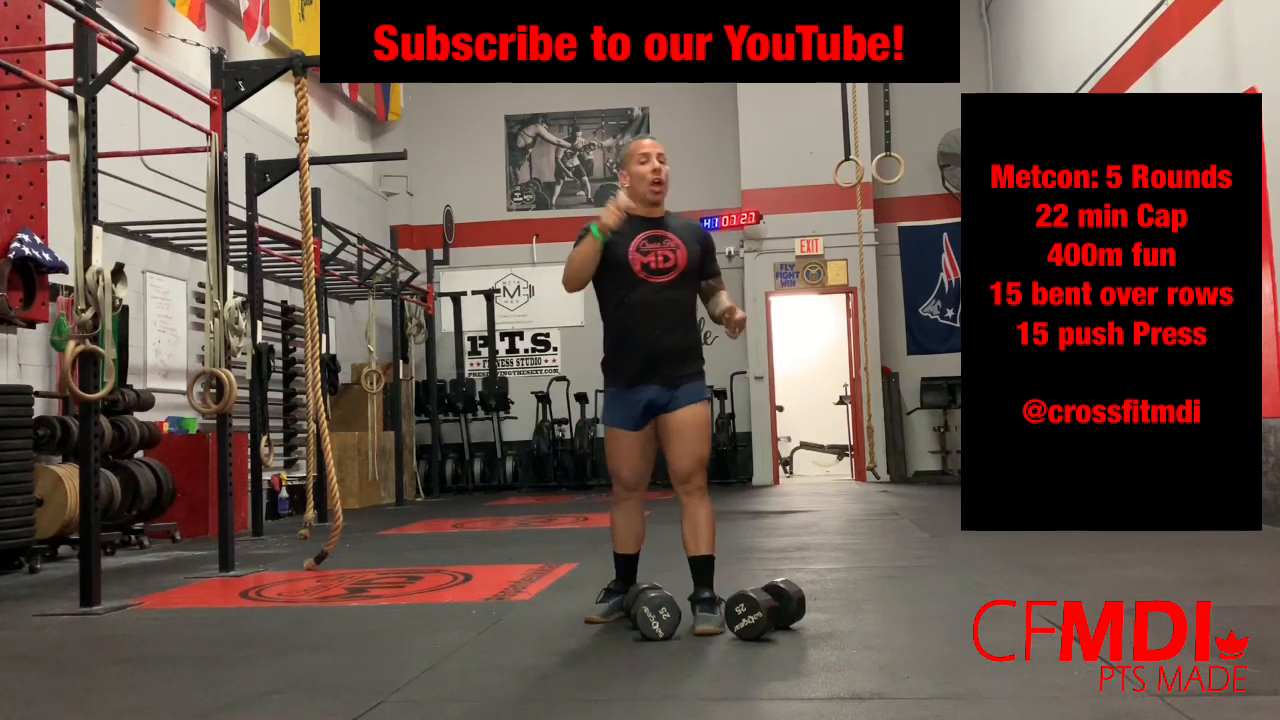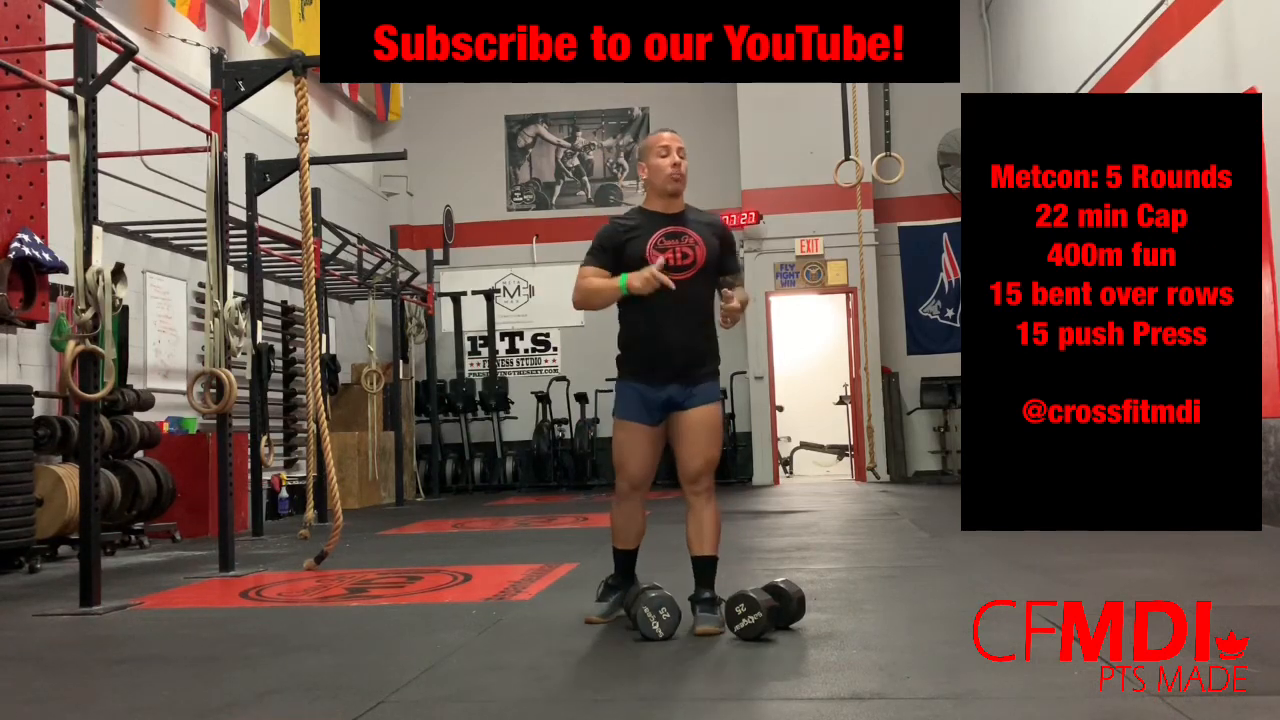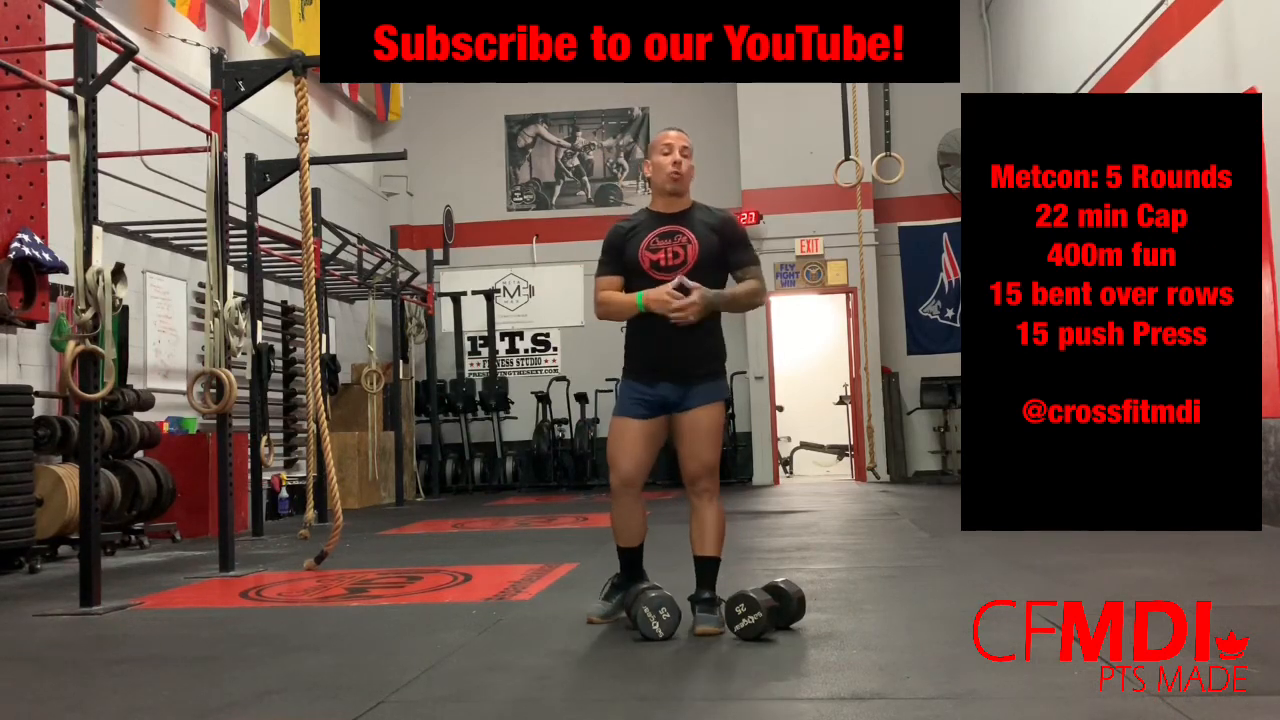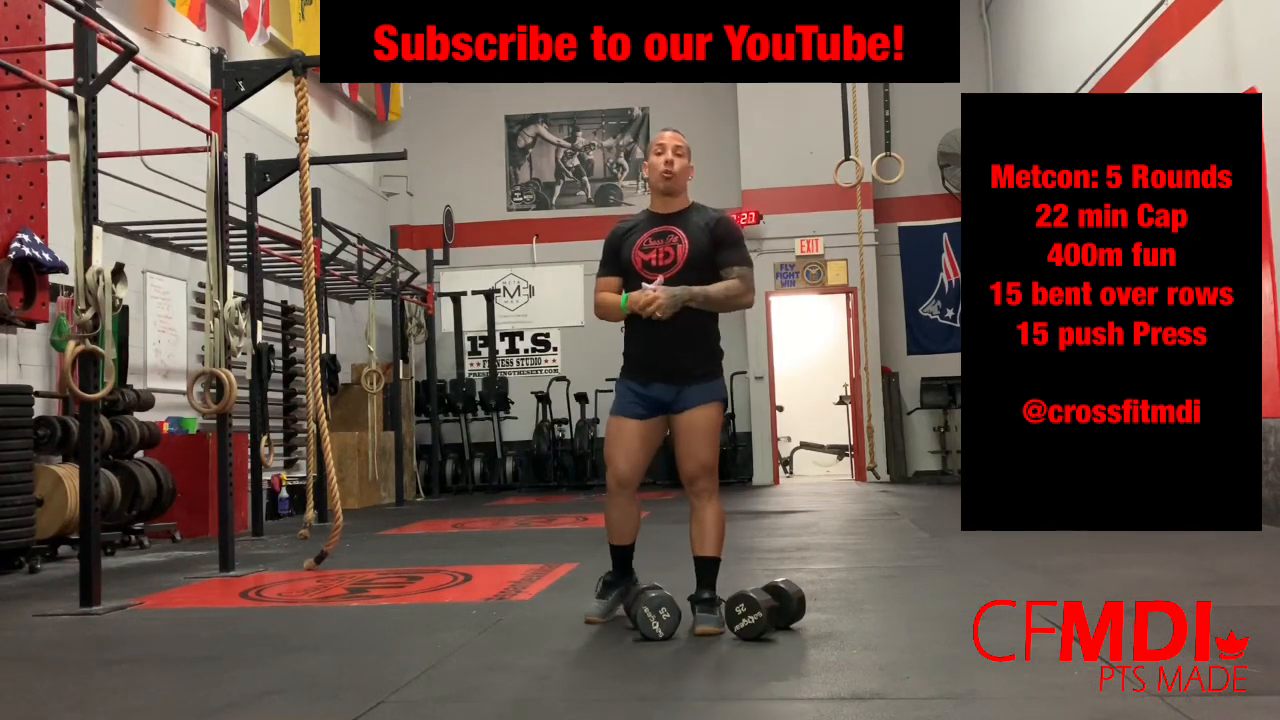
dt=0.2s
person 1, frame 1
left shoulder: (694, 233)
right shoulder: (608, 231)
left elbow: (713, 290)
right elbow: (573, 279)
left wrist: (727, 313)
right wrist: (601, 228)
left hip: (685, 380)
right hip: (627, 384)
left knee: (691, 484)
right knee: (627, 488)
left ankle: (705, 595)
right ankle: (622, 586)
person 1, frame 2
left shoulder: (712, 229)
right shoulder: (619, 230)
left elbow: (735, 288)
right elbow: (582, 294)
left wrist: (735, 305)
right wrist: (631, 281)
left hip: (698, 380)
right hip: (639, 382)
left knee: (699, 483)
right knee: (629, 485)
left ankle: (705, 596)
right ankle: (622, 581)
person 1, frame 3
left shoulder: (720, 225)
right shoulder: (624, 233)
left elbow: (756, 290)
right elbow: (602, 303)
left wrist: (711, 299)
right wrist: (646, 299)
left hip: (701, 380)
right hip: (640, 380)
left knee: (702, 484)
right knee: (622, 482)
left ankle: (706, 596)
right ankle: (629, 576)
person 1, frame 4
left shoulder: (716, 225)
right shoulder: (623, 234)
left elbow: (744, 291)
right elbow: (602, 303)
left wrist: (683, 294)
right wrist: (632, 300)
left hip: (697, 379)
right hip: (637, 380)
left knee: (701, 484)
right knee: (619, 482)
left ankle: (706, 595)
right ankle: (619, 576)
